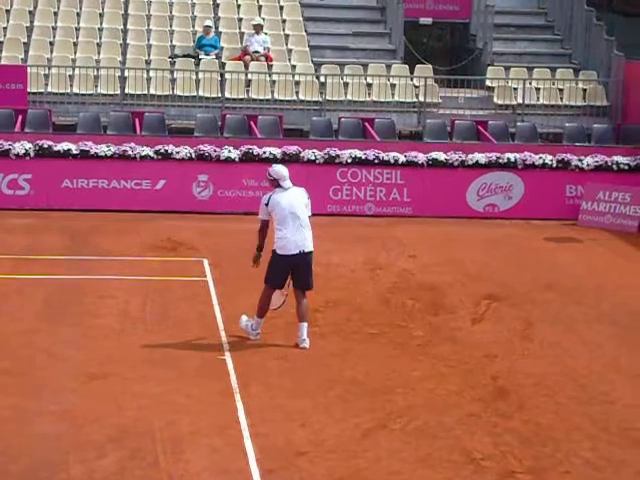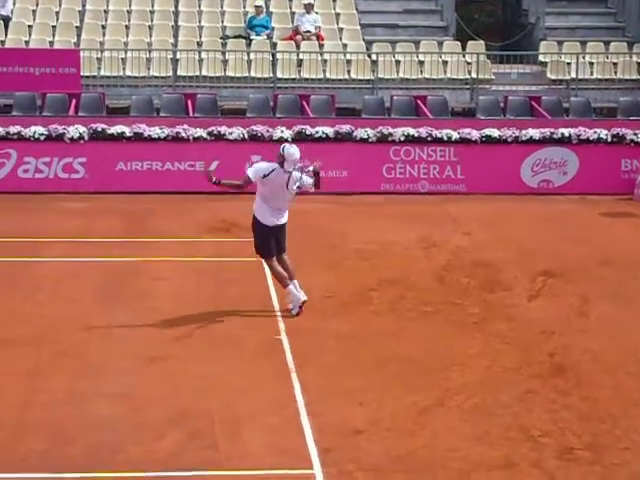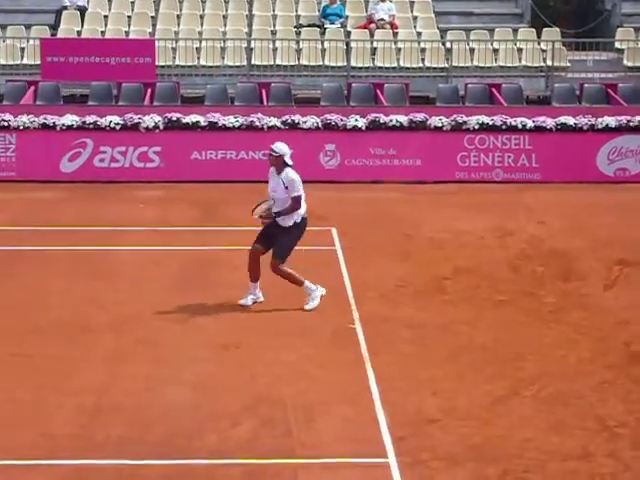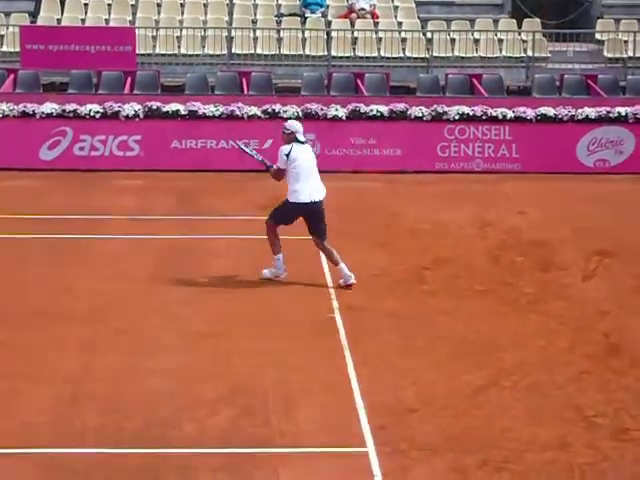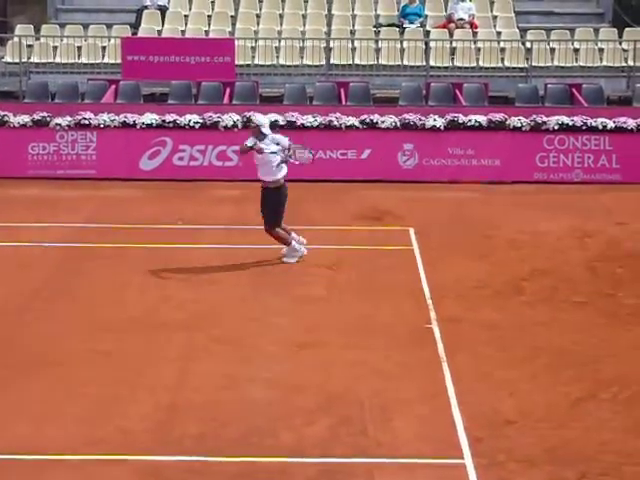
dt=1s
person 1, frame 1
left shoulder: (269, 200)
right shoulder: (303, 194)
left elbow: (263, 228)
left wrist: (259, 250)
left hip: (284, 251)
right hip: (306, 250)
left knee: (269, 289)
right knee: (301, 294)
left ankle: (254, 328)
right ankle: (303, 337)
person 1, frame 2
left shoulder: (266, 168)
right shoulder: (297, 177)
left elbow: (243, 185)
right elbow: (316, 186)
left wrist: (218, 182)
right wrist: (316, 174)
left hip: (263, 221)
right hip: (281, 221)
left knee: (271, 261)
right knee: (281, 256)
left ankle: (297, 296)
right ankle: (296, 292)
person 1, frame 3
left shoulder: (292, 177)
right shoulder: (273, 172)
left elbow: (296, 205)
left wrist: (274, 214)
right wrist: (268, 216)
left hip: (293, 224)
right hip: (277, 223)
left knee: (276, 265)
right knee: (254, 253)
left ankle: (314, 291)
right ankle: (254, 293)
person 1, frame 4
left shoulder: (285, 150)
right shoulder: (308, 148)
left elbow: (278, 177)
left wrist: (270, 168)
left hip: (297, 201)
right hip: (317, 201)
left knee: (270, 225)
right knee: (321, 242)
left ankle: (278, 268)
right ankle: (346, 274)
person 1, frame 5
left shoulder: (276, 139)
right shoulder: (252, 140)
left elbow: (290, 147)
right elbow: (242, 150)
left wrist: (286, 158)
right wrist: (254, 147)
left hip: (277, 189)
right hip: (265, 188)
left knee: (270, 229)
right knee: (272, 225)
left ankle: (297, 249)
right ankle: (294, 239)
